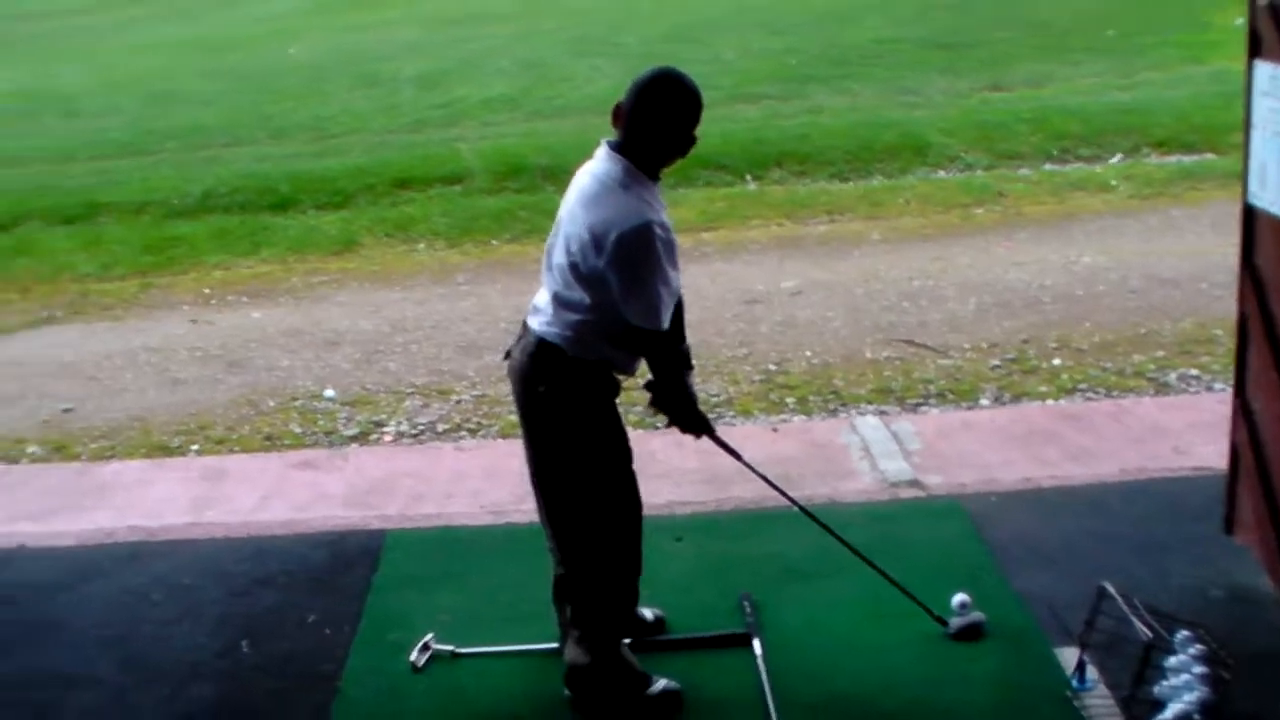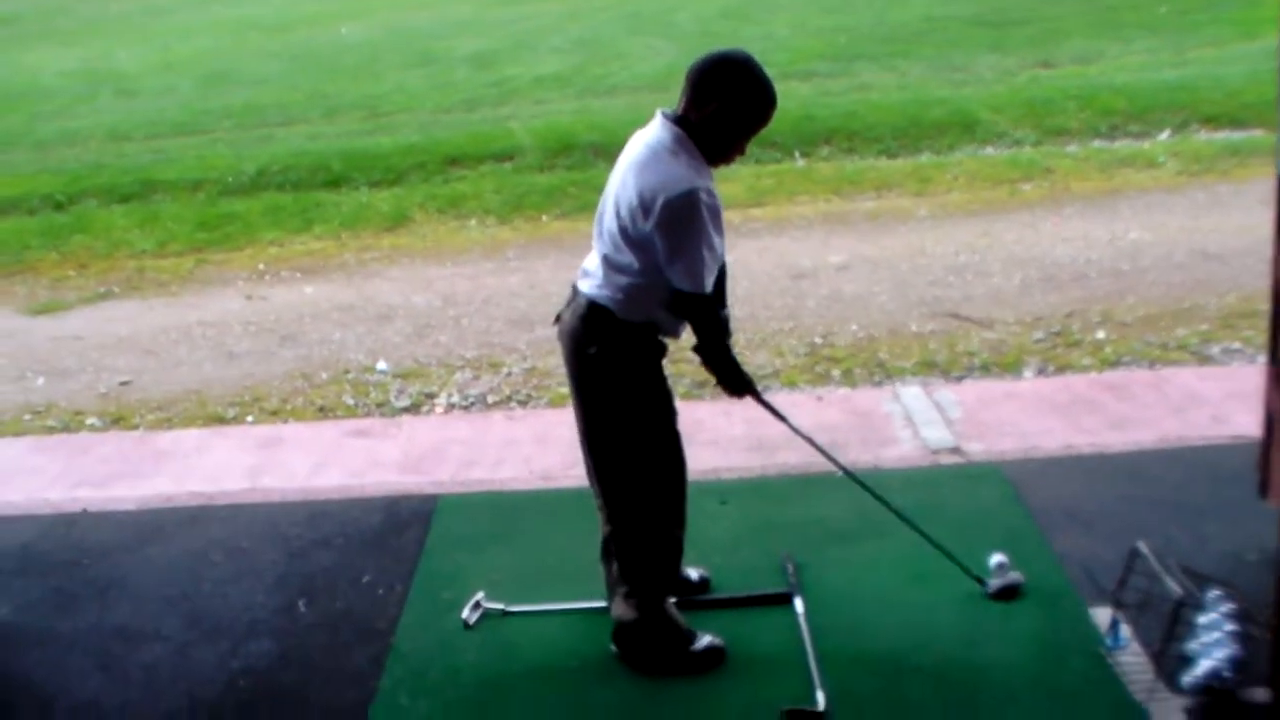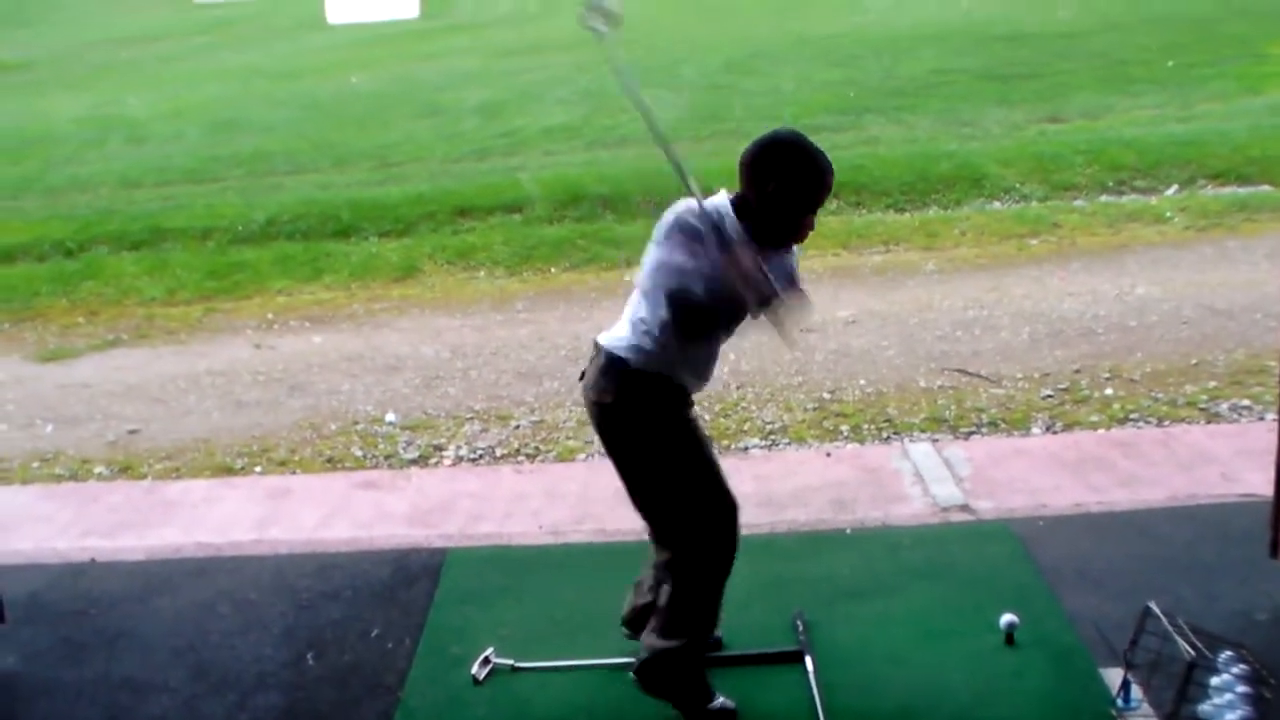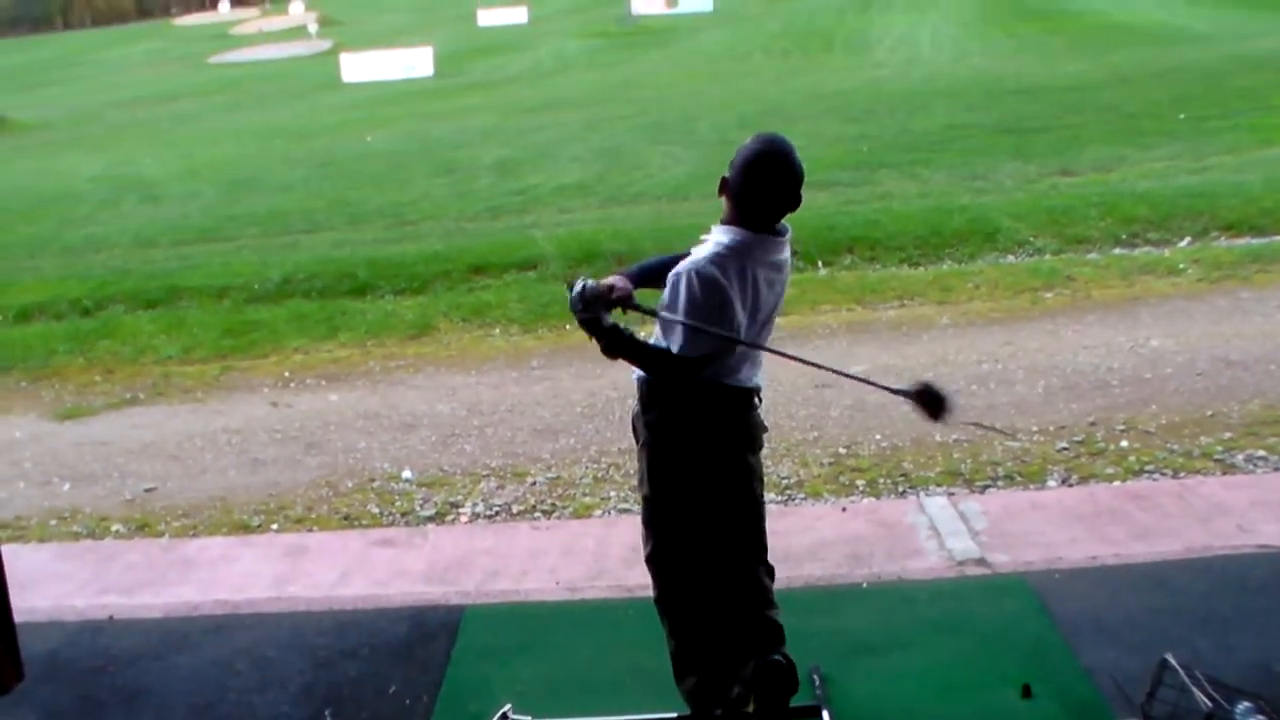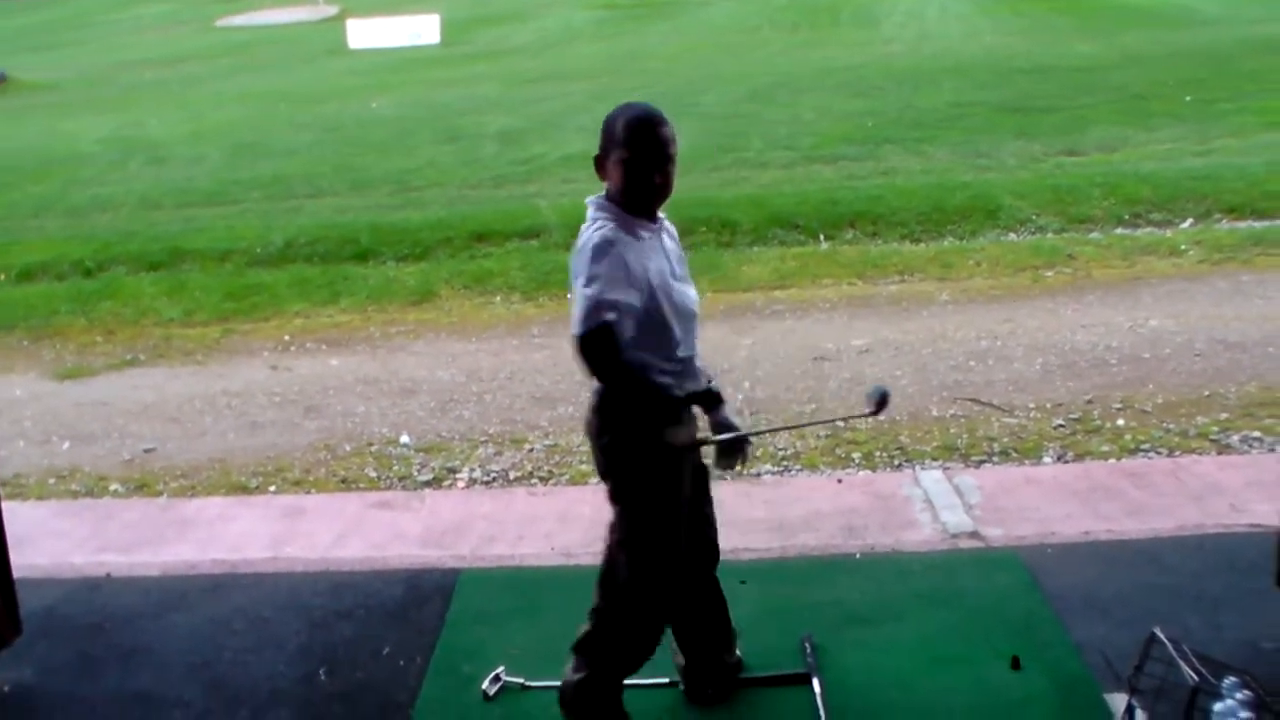
dt=1s
person 1, frame 1
left shoulder: (600, 174)
right shoulder: (636, 222)
right elbow: (653, 330)
left wrist: (674, 378)
right wrist: (679, 399)
left hip: (551, 356)
right hip: (567, 377)
left knee: (587, 512)
right knee: (602, 518)
left ankle: (602, 613)
right ankle: (595, 666)
person 1, frame 2
left shoulder: (651, 139)
right shoulder: (686, 189)
right elbow: (690, 295)
left wrist: (714, 333)
right wrist: (722, 359)
left hip: (596, 318)
right hip: (616, 340)
left knee: (632, 473)
right knee: (650, 480)
left ankle: (645, 571)
right ankle: (643, 623)
person 1, frame 3
left shoulder: (774, 252)
right shoulder: (688, 224)
left elbow: (780, 292)
right elbow: (686, 321)
left wrist: (757, 289)
right wrist: (741, 295)
left hip: (660, 389)
right hip: (633, 389)
left knee: (701, 512)
right knee: (709, 526)
left ankle: (658, 616)
right ankle: (674, 663)
person 1, frame 4
left shoulder: (701, 274)
right shoulder: (775, 248)
left elbow: (675, 366)
left wrist: (603, 330)
right wrist: (628, 280)
left hip: (679, 416)
right hip: (736, 411)
left knee: (678, 559)
right knee: (742, 552)
right ankle: (762, 660)
person 1, frame 5
left shoulder: (658, 229)
right shoulder: (606, 242)
right elbow: (595, 343)
left wrist: (713, 404)
right wrist: (664, 420)
left hip: (671, 412)
right hip: (638, 419)
left knee: (694, 548)
right knee: (643, 568)
left ankle: (712, 662)
